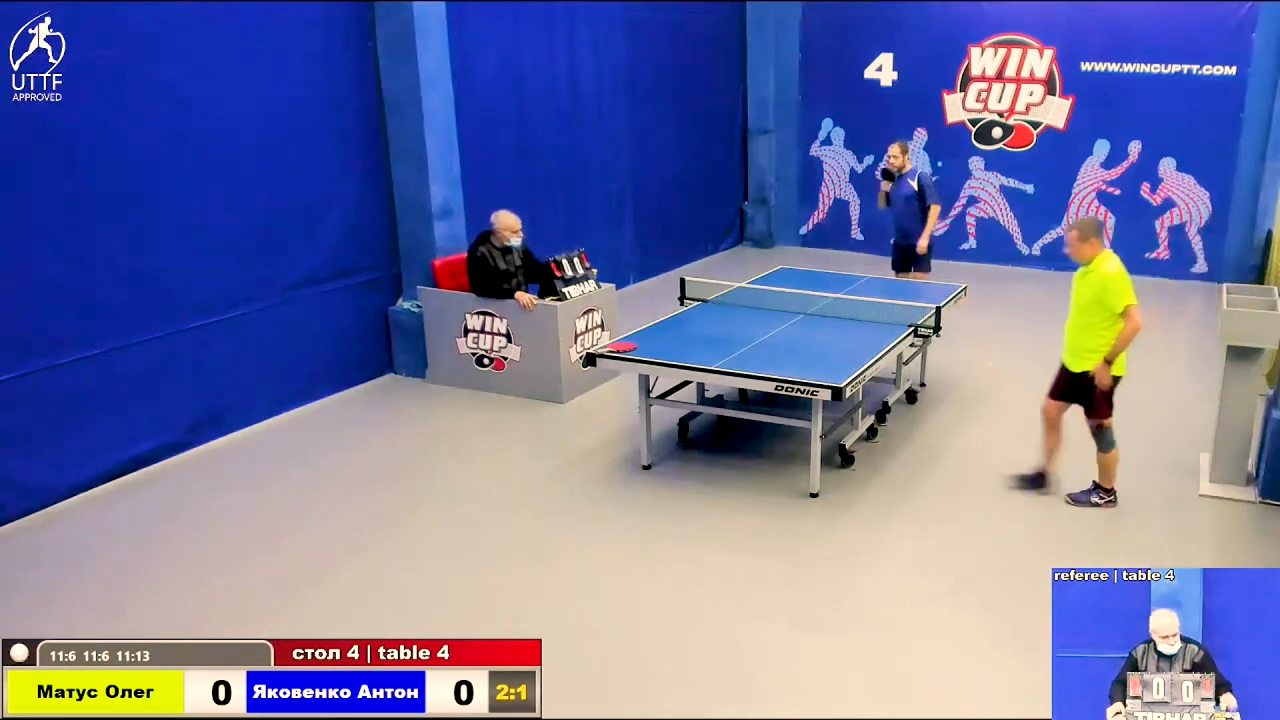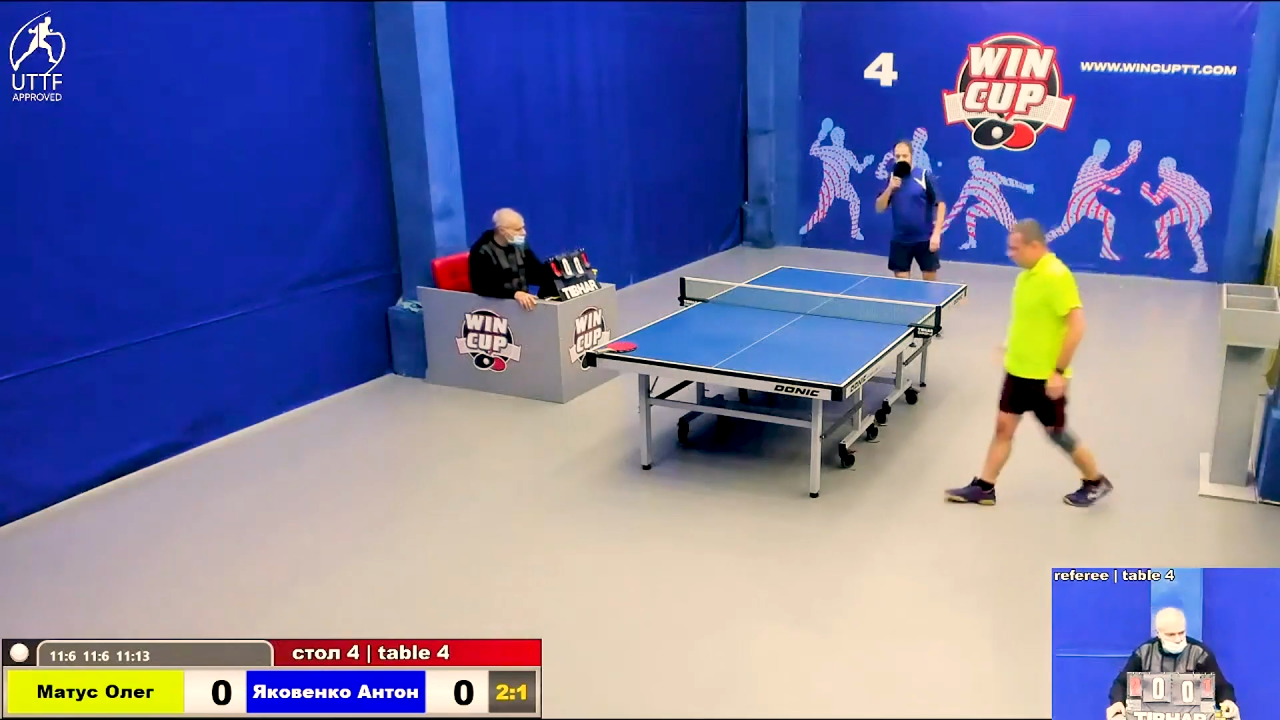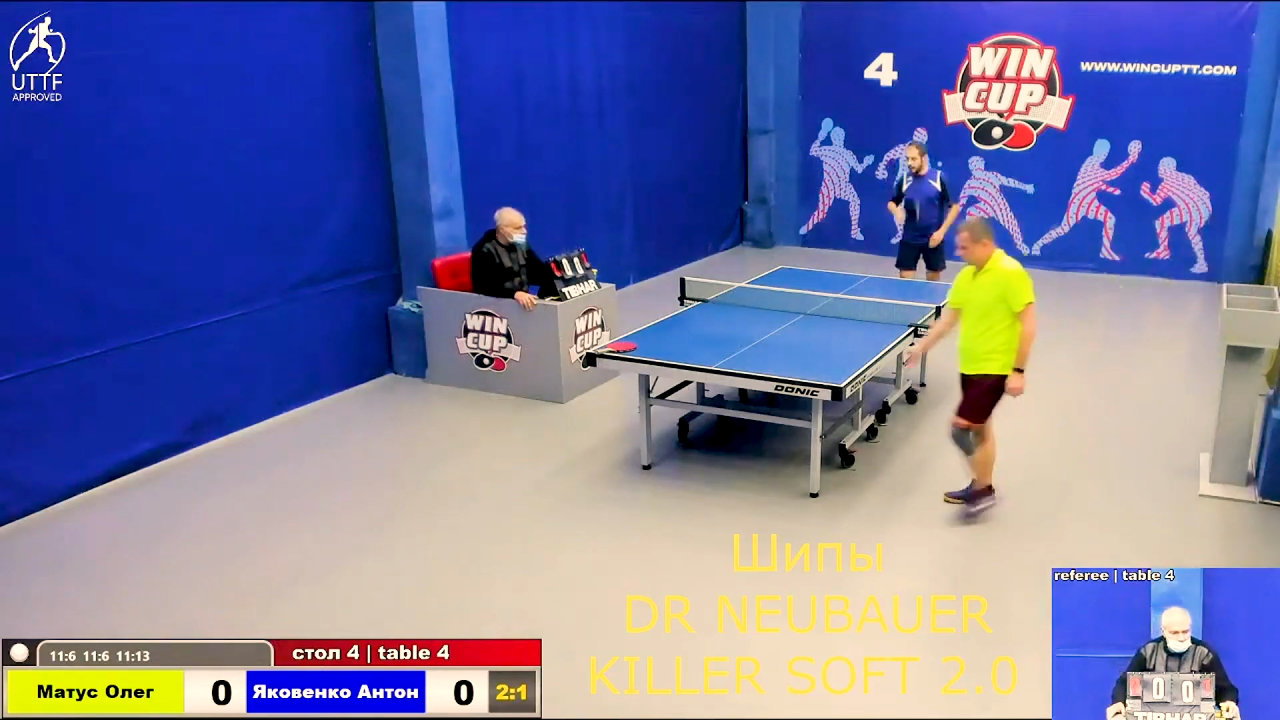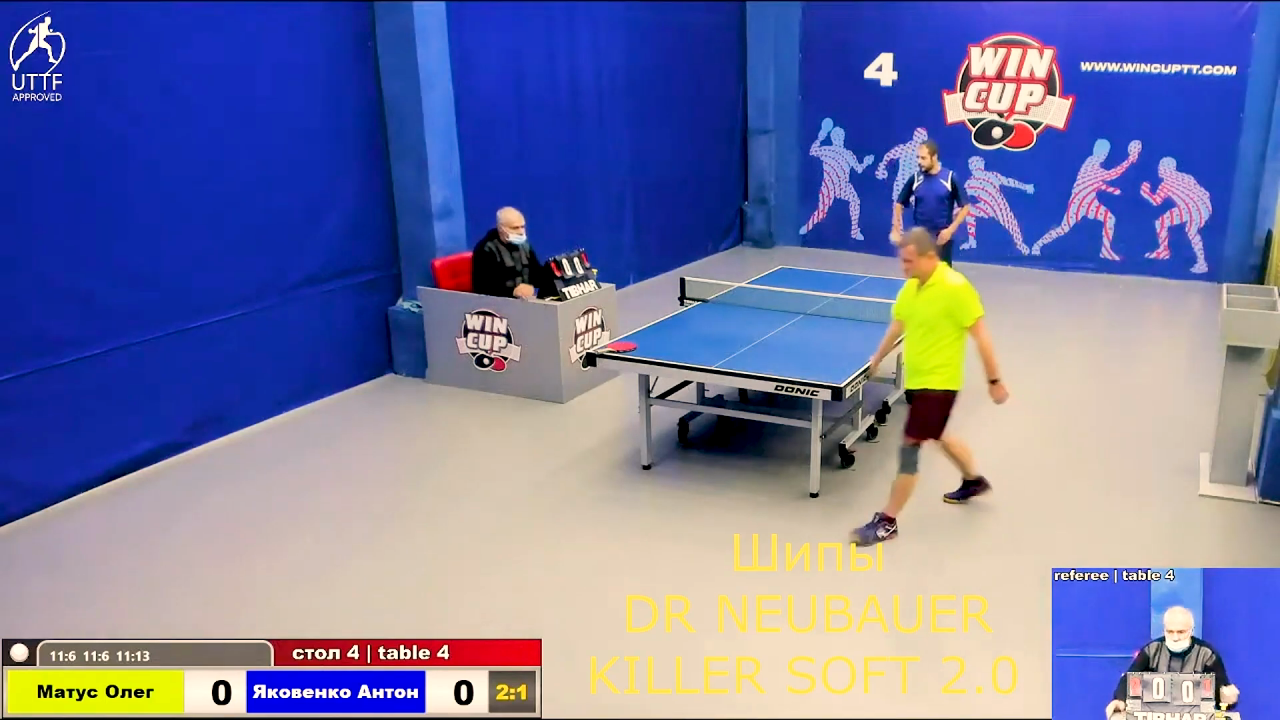
dt=0.3s
person 1, frame 1
left shoulder: (1111, 274)
right shoulder: (1090, 268)
left elbow: (1135, 322)
left wrist: (1107, 361)
left hip: (1096, 370)
right hip: (1075, 362)
left knee: (1099, 427)
right knee: (1051, 412)
left ankle: (1106, 490)
right ankle: (1045, 474)
person 1, frame 2
left shoulder: (1056, 277)
right shoulder: (1027, 275)
left elbow: (1076, 327)
left wrist: (1059, 372)
right wrist: (1012, 346)
left hip: (1043, 375)
right hip: (1018, 369)
left knee: (1057, 434)
right knee: (1003, 426)
left ankle: (1096, 481)
right ankle: (984, 487)
person 1, frame 3
left shoulder: (1011, 273)
right shoulder: (968, 274)
left elbow: (1028, 324)
right elbow: (950, 317)
left wrist: (1018, 371)
right wrist: (922, 346)
left hip: (994, 370)
right hip: (970, 366)
left knee: (960, 429)
right knee: (978, 428)
left ankle: (982, 491)
right ankle: (983, 487)
person 1, frame 4
left shoulder: (955, 288)
right shoulder: (910, 287)
left elbow: (981, 337)
right elbow: (896, 327)
left wrist: (994, 381)
right wrist: (876, 360)
left hip: (937, 384)
right hip: (914, 381)
left knee: (909, 448)
right knee: (937, 437)
left ankle: (888, 521)
right ankle: (974, 481)
